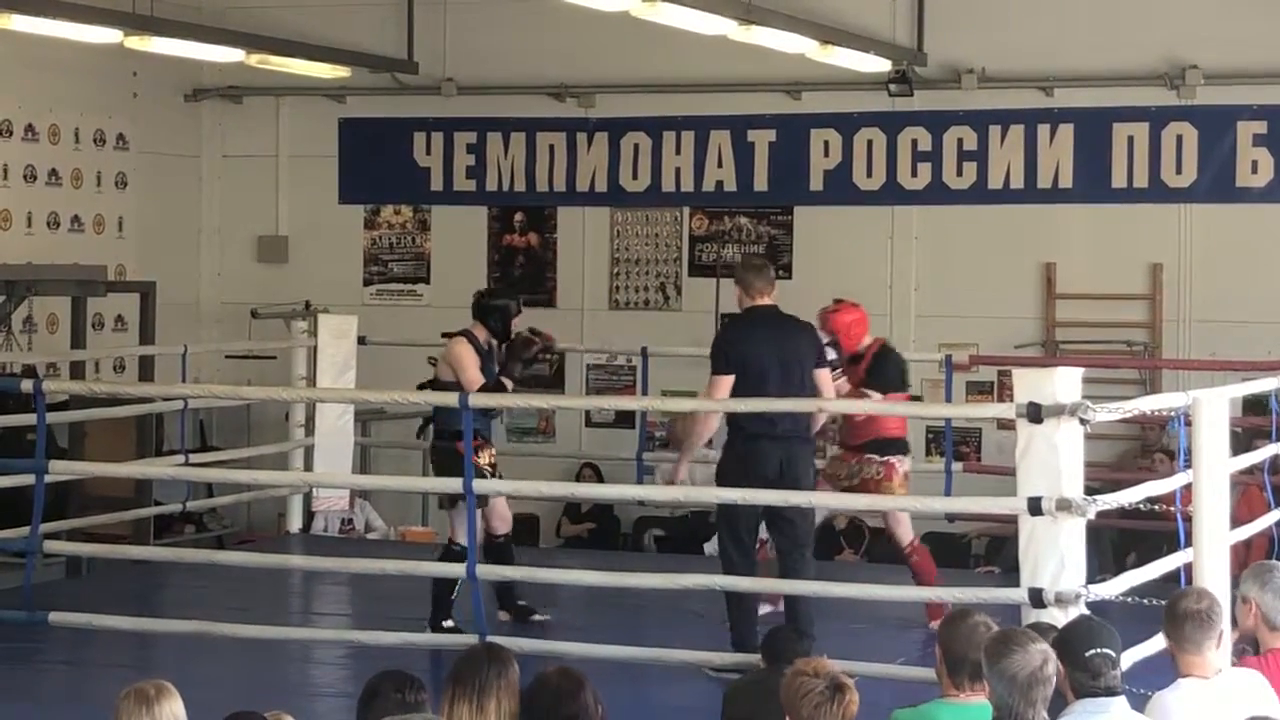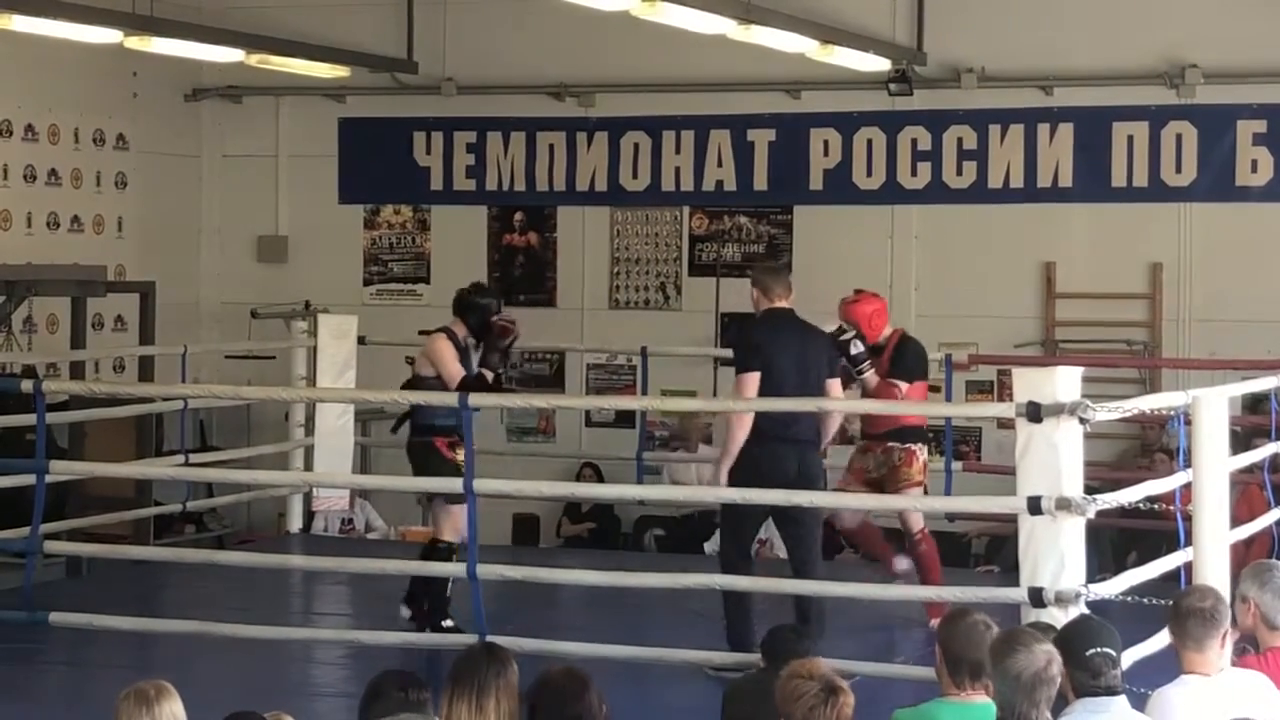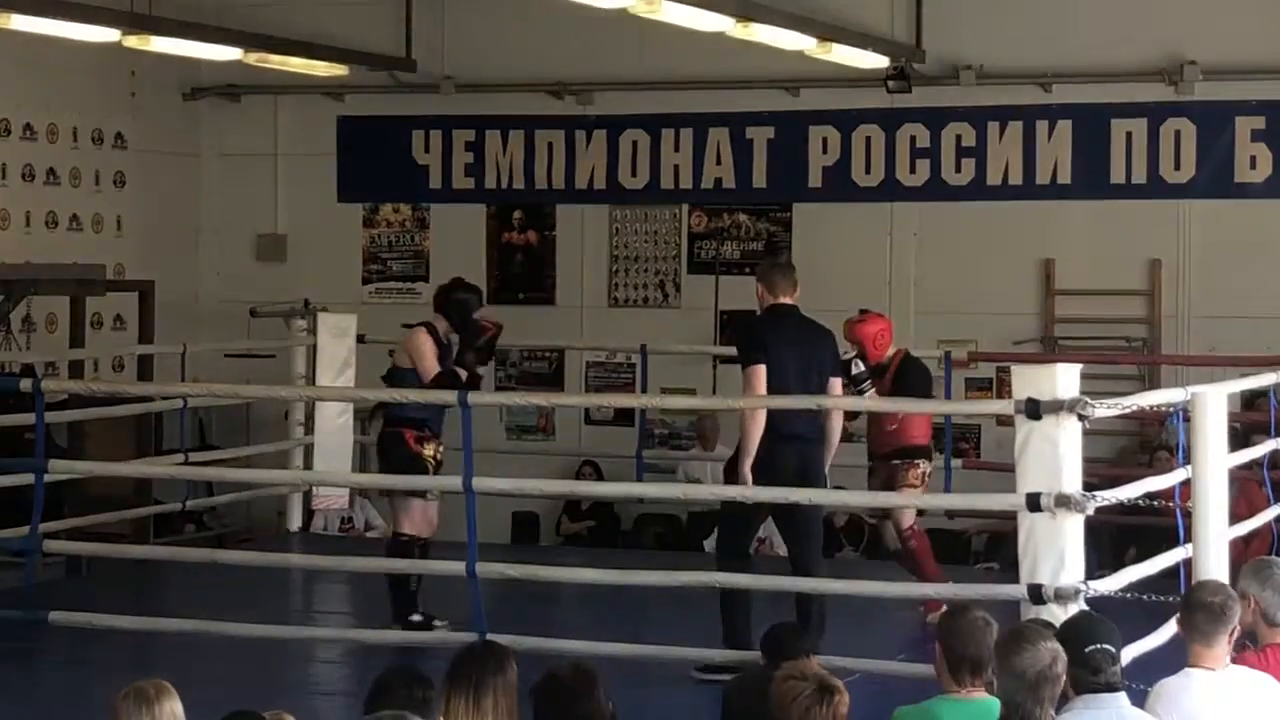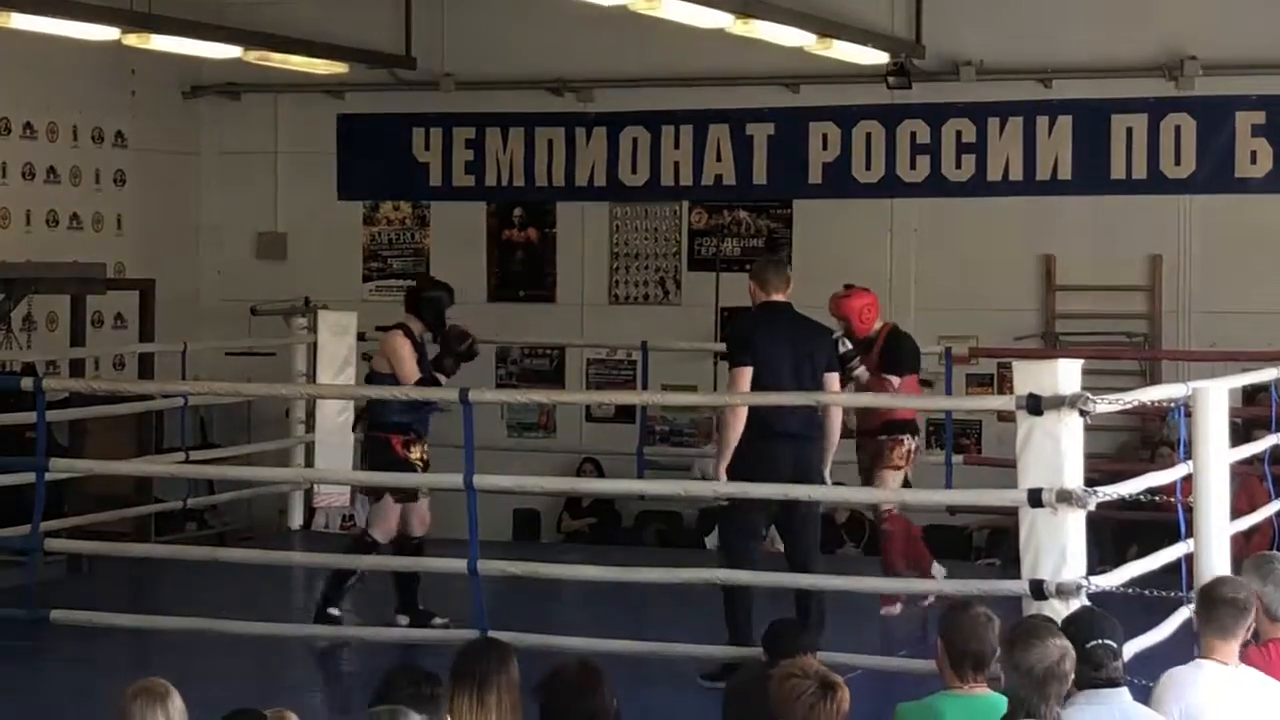
dt=0.2s
person 1, frame 1
left shoulder: (732, 334)
right shoulder: (804, 332)
left elbow: (715, 407)
right elbow: (827, 399)
left wrist: (683, 460)
left hip: (747, 453)
right hip: (796, 454)
left knee: (739, 555)
right knee: (797, 555)
left ankle: (746, 654)
person 1, frame 2
left shoulder: (753, 335)
right shoulder: (819, 339)
left elbow: (744, 407)
right elbow: (835, 408)
left wrist: (723, 465)
left hip: (761, 455)
right hip: (805, 459)
left knee: (735, 552)
right knee: (807, 559)
left ankle: (742, 652)
person 1, frame 3
left shoulder: (756, 330)
right shoulder: (822, 337)
left elbow: (757, 399)
right elbow: (836, 409)
left wrist: (745, 462)
right wrist: (821, 466)
left hip: (768, 454)
right hip: (809, 457)
left knee: (732, 551)
right knee: (808, 559)
left ankle: (736, 654)
person 1, frame 4
left shoulder: (747, 329)
right shoulder: (818, 333)
left elbow: (739, 401)
right elbow: (834, 405)
left wrist: (722, 462)
right wrist: (824, 463)
left hip: (759, 452)
right hip: (805, 455)
left knee: (739, 556)
right knee: (806, 558)
left ankle: (742, 658)
person 2, frame 1
left shoulder: (487, 347)
right shoulder: (460, 348)
left elbow: (499, 393)
right elbow: (485, 398)
left wrist: (525, 356)
right wrist: (515, 363)
left hip: (478, 447)
right hip: (457, 449)
left knee: (501, 523)
right knee: (464, 536)
left ankle: (509, 603)
right ankle: (440, 619)
person 2, frame 2
left shoulder: (463, 345)
right shoulder: (439, 343)
left elbow: (478, 390)
right elbow: (467, 392)
left wrist: (496, 353)
right wrist: (493, 355)
left hip: (450, 445)
right hip: (433, 445)
left knee: (453, 529)
right knee: (451, 532)
left ankle: (416, 603)
right ankle: (439, 618)
person 2, frame 3
left shoulder: (445, 341)
right shoulder: (419, 337)
left elbow: (459, 386)
right elbow: (440, 388)
left wrist: (481, 351)
right wrist: (469, 353)
left hip: (425, 441)
right hip: (405, 439)
left knee: (424, 527)
right knee: (410, 527)
left ankle: (406, 610)
right ankle: (406, 610)
person 2, frame 4
left shoulder: (414, 341)
right shoulder: (398, 340)
left elbow: (426, 392)
right elbow: (421, 394)
left wrist: (453, 357)
right wrist: (449, 361)
left hip: (408, 445)
right hip: (390, 443)
left knee: (417, 526)
right knee: (382, 531)
left ankle: (409, 608)
right ankle: (329, 606)
person 3, frame 1
left shoulder: (887, 360)
right shoulder: (846, 358)
left elbow: (860, 409)
left wrist: (834, 372)
left hip: (885, 456)
right hip: (850, 453)
left knee: (901, 537)
left ankle: (937, 606)
person 3, frame 2
left shoulder: (908, 349)
right shoulder: (868, 348)
left elbow: (890, 399)
left wrist: (860, 364)
left hip: (905, 444)
right hip: (872, 443)
left knee: (912, 523)
right knee: (845, 516)
left ankle: (937, 605)
right ankle: (895, 563)
person 3, frame 3
left shoulder: (912, 370)
right shoulder: (873, 369)
left elbow: (892, 419)
left wrist: (862, 383)
left hip: (911, 459)
right hip: (881, 461)
left knee: (901, 518)
right knee: (893, 538)
left ankle: (937, 596)
right ankle: (938, 587)
person 3, frame 4
left shoulder: (899, 343)
right shoulder: (860, 345)
left elbow: (885, 394)
left wrist: (852, 363)
left hip: (897, 435)
right hip: (868, 437)
left knee: (882, 503)
right knee: (887, 514)
right ankle: (928, 569)
